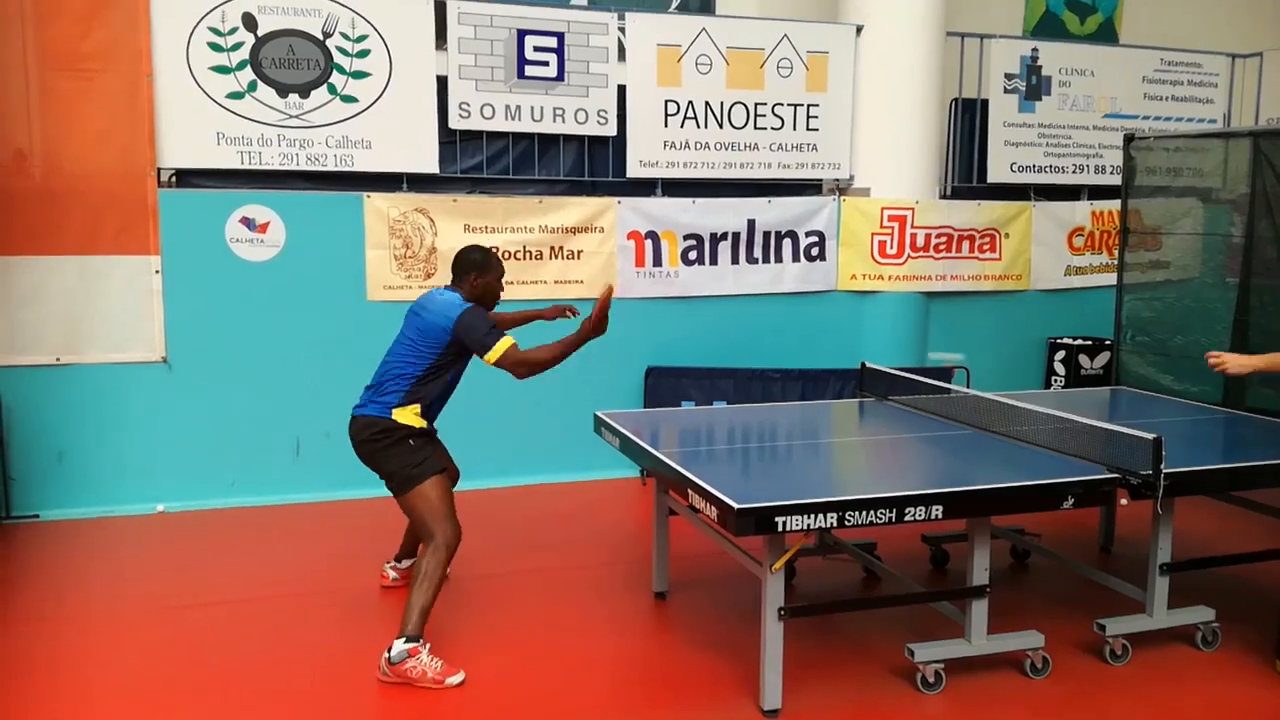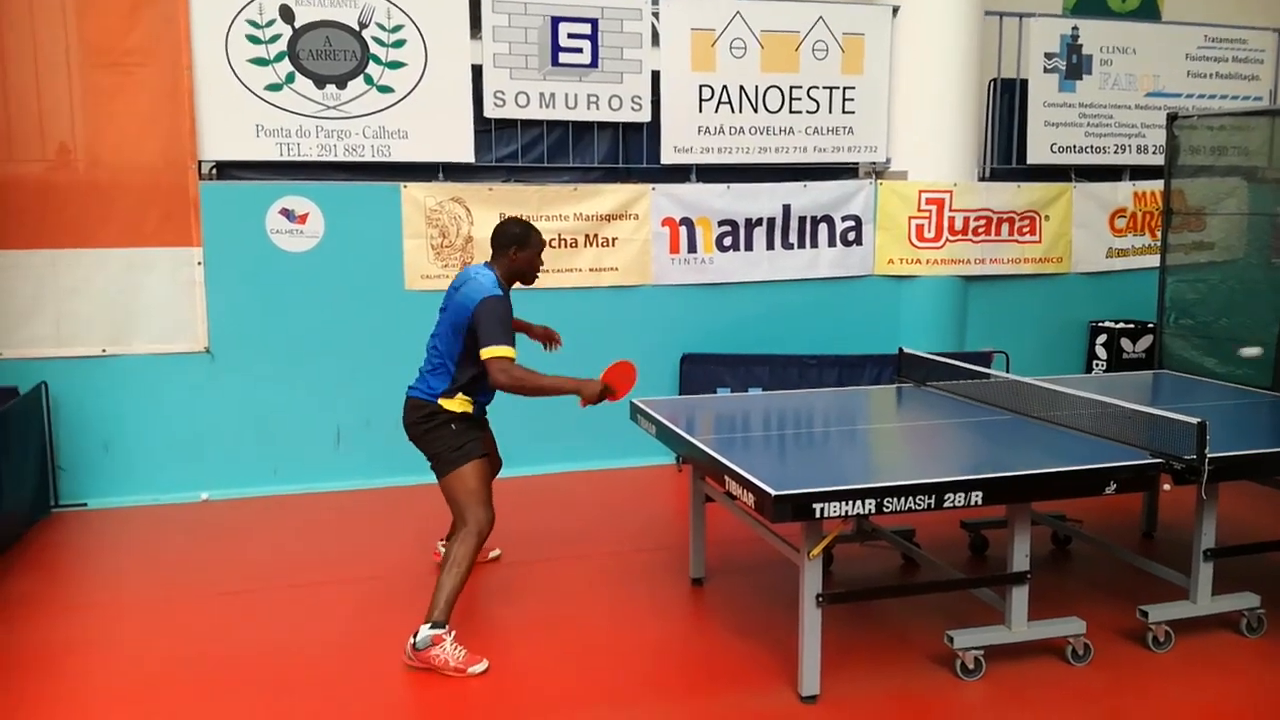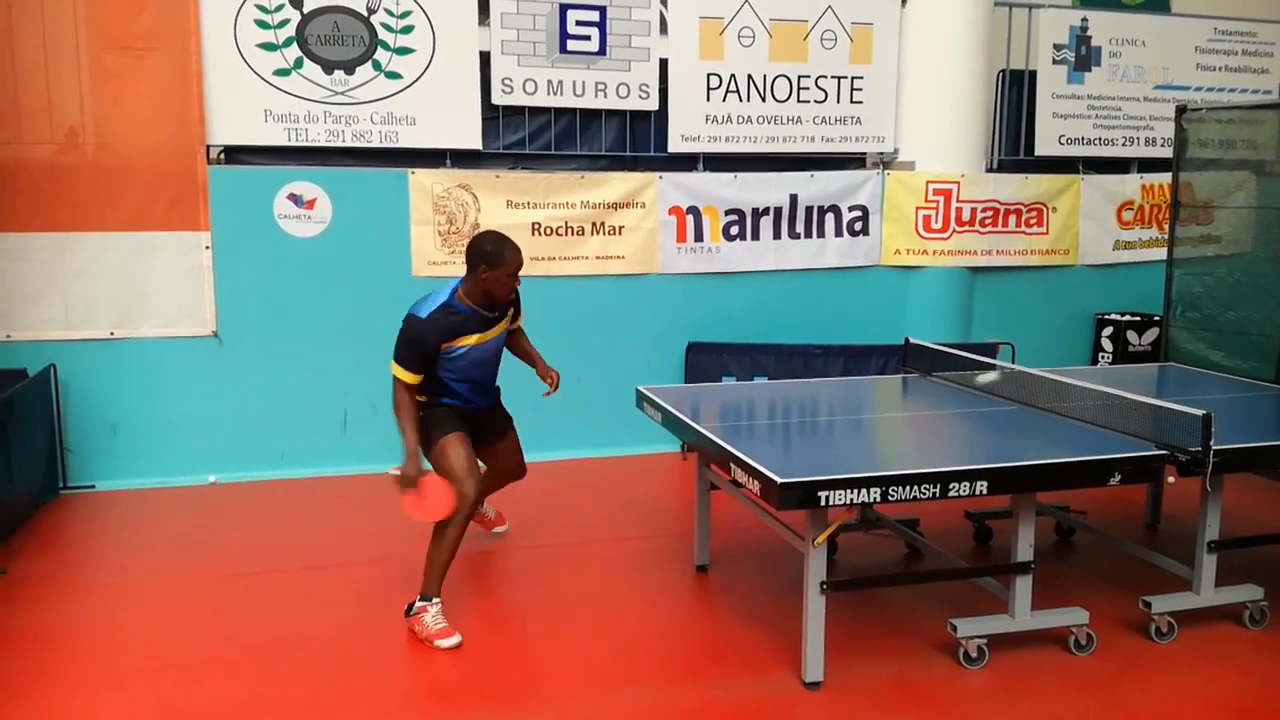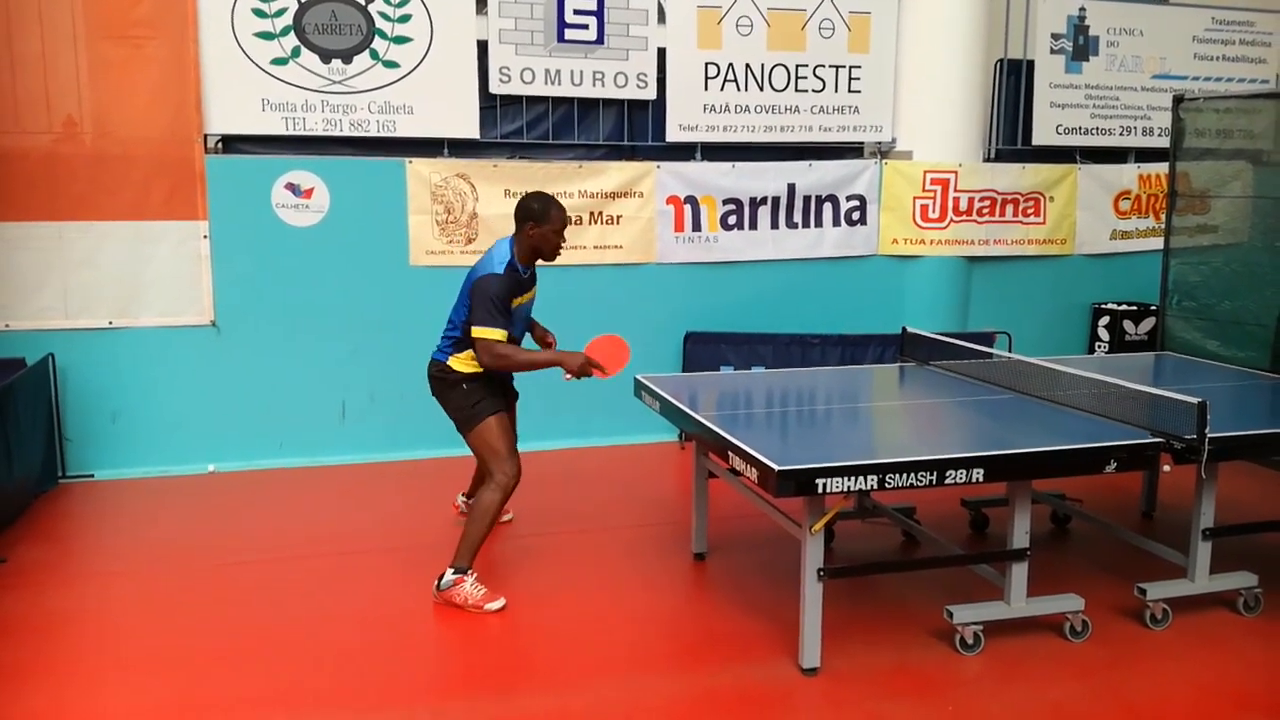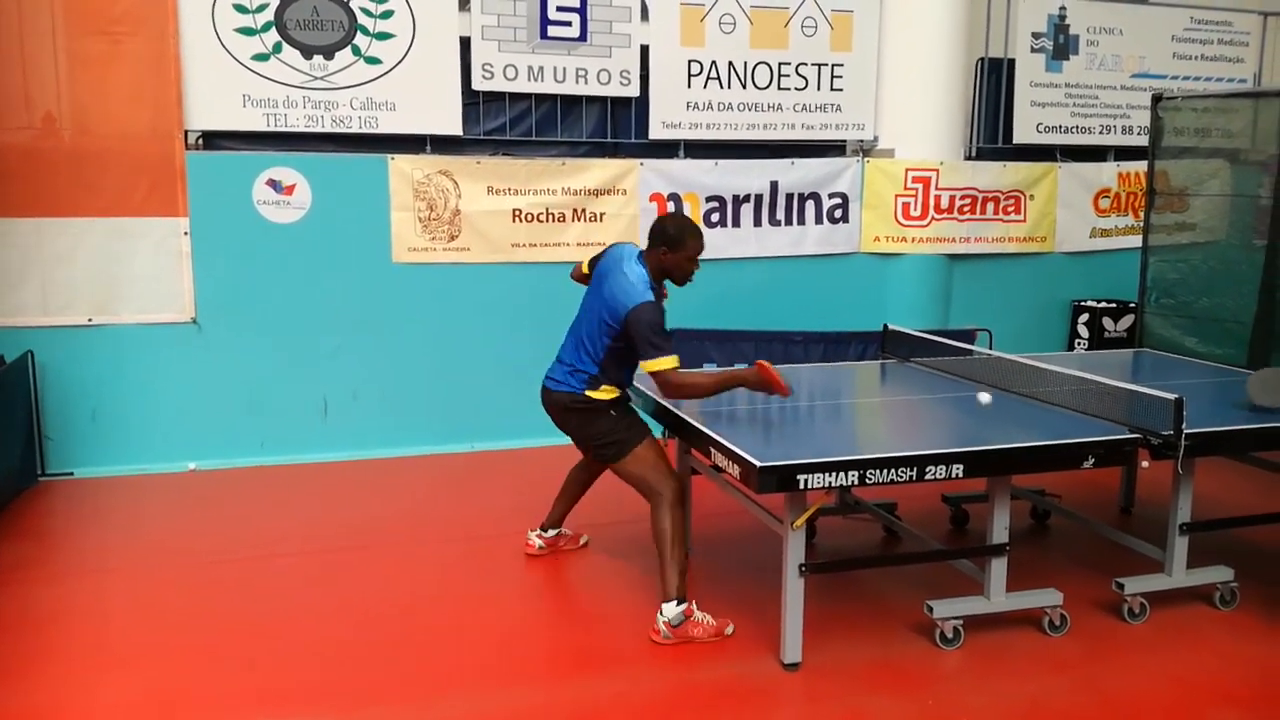
dt=1s
person 1, frame 1
left shoulder: (438, 301)
right shoulder: (464, 316)
left elbow: (489, 327)
right elbow: (519, 366)
left wrist: (541, 314)
right wrist: (585, 334)
left hip: (383, 422)
right hip: (390, 429)
left knee: (445, 477)
right knee: (445, 535)
left ankle: (402, 565)
right ankle: (405, 652)
person 1, frame 2
left shoulder: (475, 277)
right shoulder: (491, 300)
right elbow: (502, 375)
left wrist: (527, 328)
right wrist: (578, 386)
left hip: (450, 407)
right hip: (441, 414)
left knee: (488, 467)
right knee: (478, 520)
left ankle: (451, 546)
right ankle: (430, 637)
person 1, frame 3
left shoulder: (502, 298)
right shoulder: (426, 320)
right elbow: (404, 389)
left wrist: (538, 363)
right wrist: (411, 453)
left hip: (483, 403)
right hip: (435, 407)
left knee: (512, 468)
right knee: (464, 493)
left ankle: (476, 505)
right ankle: (425, 605)
person 1, frame 4
left shoulder: (522, 261)
right shoulder: (495, 278)
right elbow: (491, 353)
left wrist: (536, 329)
right wrist: (560, 358)
left hip: (486, 373)
right hip: (461, 375)
left knee: (500, 445)
right knee: (505, 473)
left ankle: (470, 501)
right ankle: (455, 579)
person 1, frame 5
left shoulder: (619, 253)
right shoulder: (643, 308)
left elbow: (580, 273)
right elbow: (672, 384)
right wrist: (740, 377)
left hip: (560, 389)
right hip: (586, 403)
left knee: (599, 456)
right knee: (668, 491)
left ankle: (547, 533)
right ankle: (674, 613)
